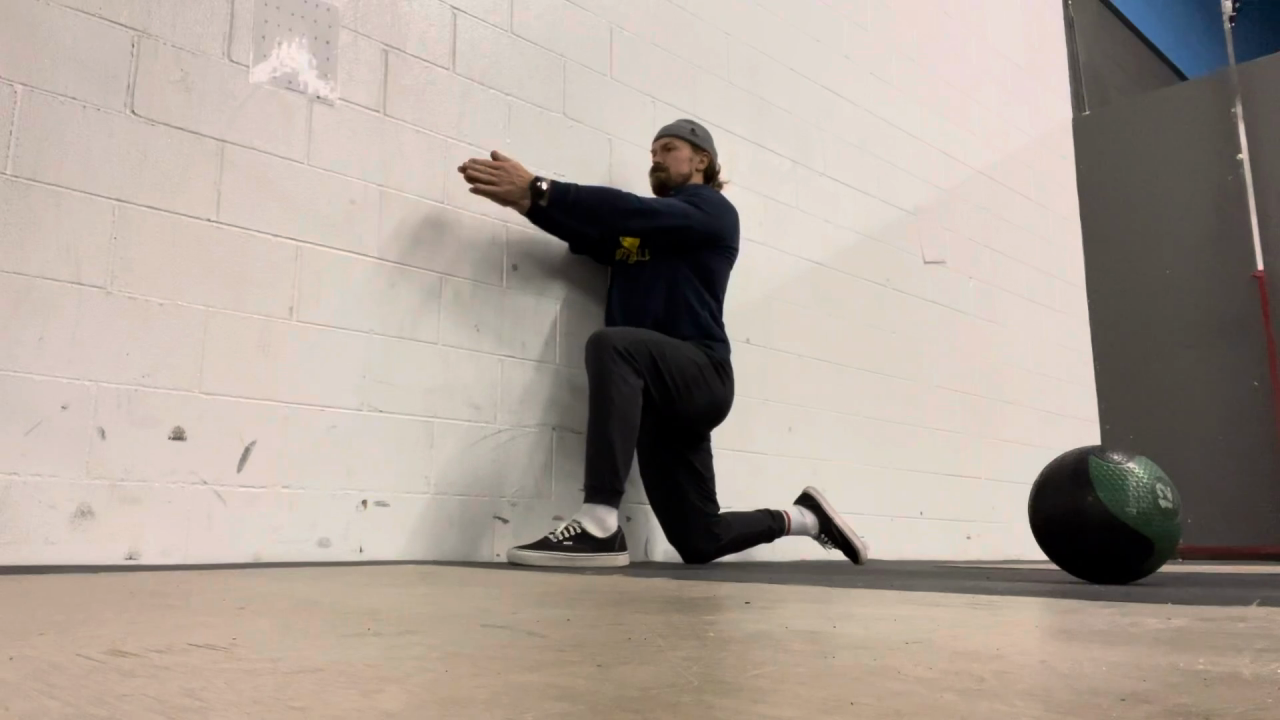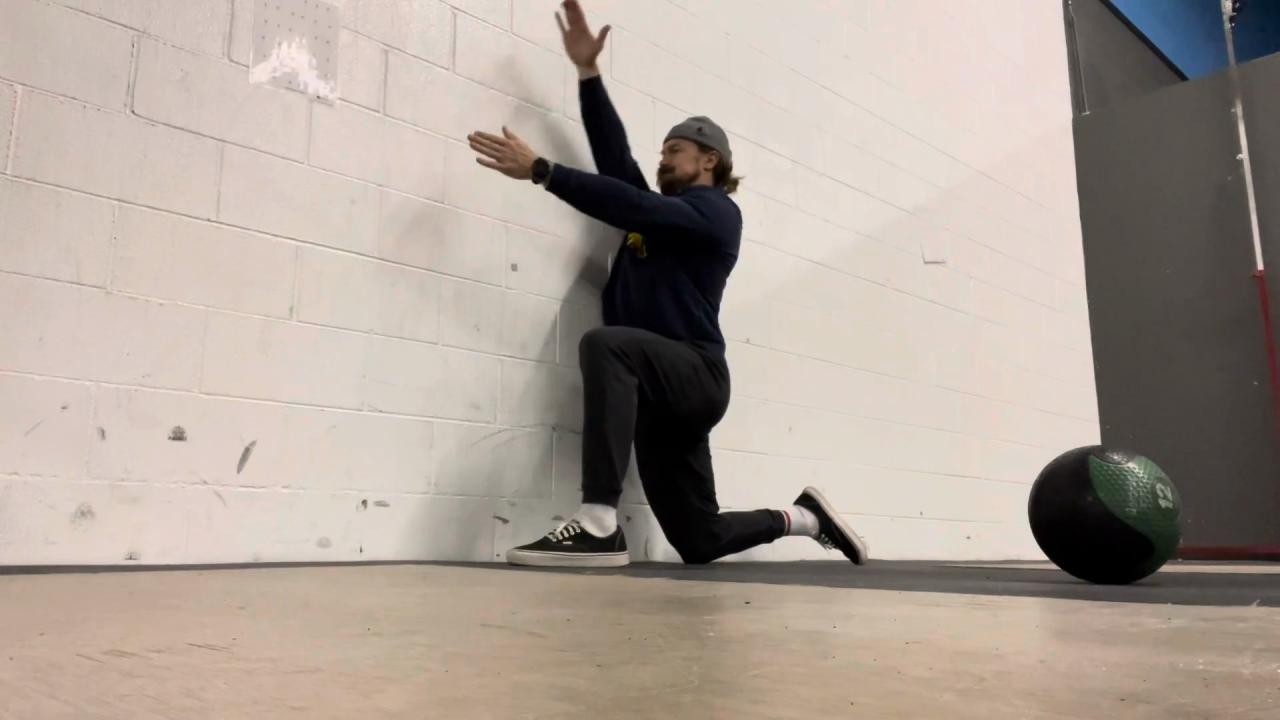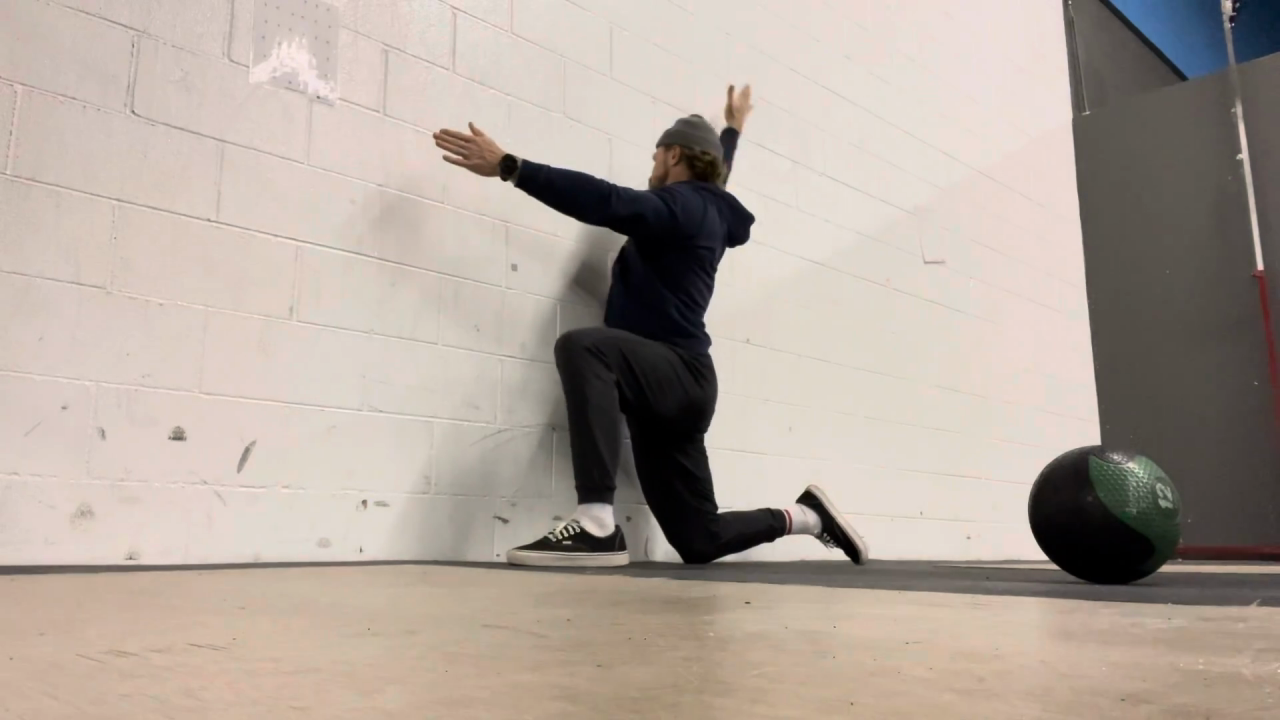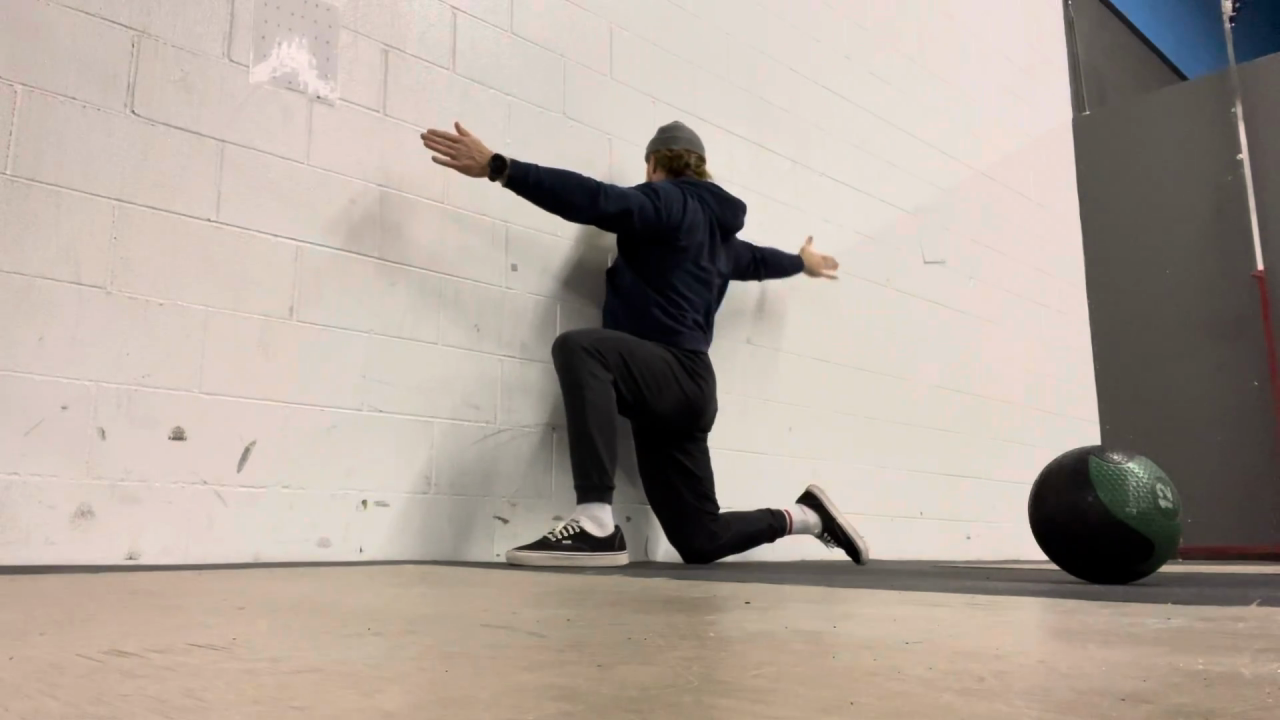
dt=0.7s
person 1, frame 1
left shoulder: (711, 210)
right shoulder: (642, 224)
left elbow: (626, 210)
right elbow: (590, 232)
left wrist: (539, 188)
right wrist: (527, 200)
left hip: (700, 376)
right hip: (660, 395)
left knee: (612, 346)
right knee: (699, 542)
left ankle: (599, 526)
right ankle: (802, 517)
person 1, frame 2
left shoulder: (713, 213)
right shoulder: (660, 214)
left elbow: (629, 206)
right elbow: (613, 155)
left wrist: (540, 169)
right wrist: (587, 71)
left hip: (694, 376)
right hip: (662, 385)
left knee: (605, 346)
right knee: (699, 540)
left ankle: (598, 526)
right ankle: (804, 516)
person 1, frame 3
left shoulder: (684, 206)
right shoulder: (703, 205)
left elbow: (605, 203)
right elbow: (712, 172)
left wrist: (508, 166)
right wrist: (731, 130)
left hip: (679, 378)
right hip: (673, 385)
right knee: (699, 540)
left ankle: (597, 525)
right ankle: (806, 516)
person 1, frame 4
left shoulder: (668, 201)
right shoulder: (713, 224)
left elbow: (593, 200)
right elbow: (752, 260)
left wrist: (496, 166)
right wrist: (800, 261)
left hip: (675, 376)
right hip: (682, 386)
right knee: (700, 541)
left ankle: (596, 527)
right ankle: (806, 516)
